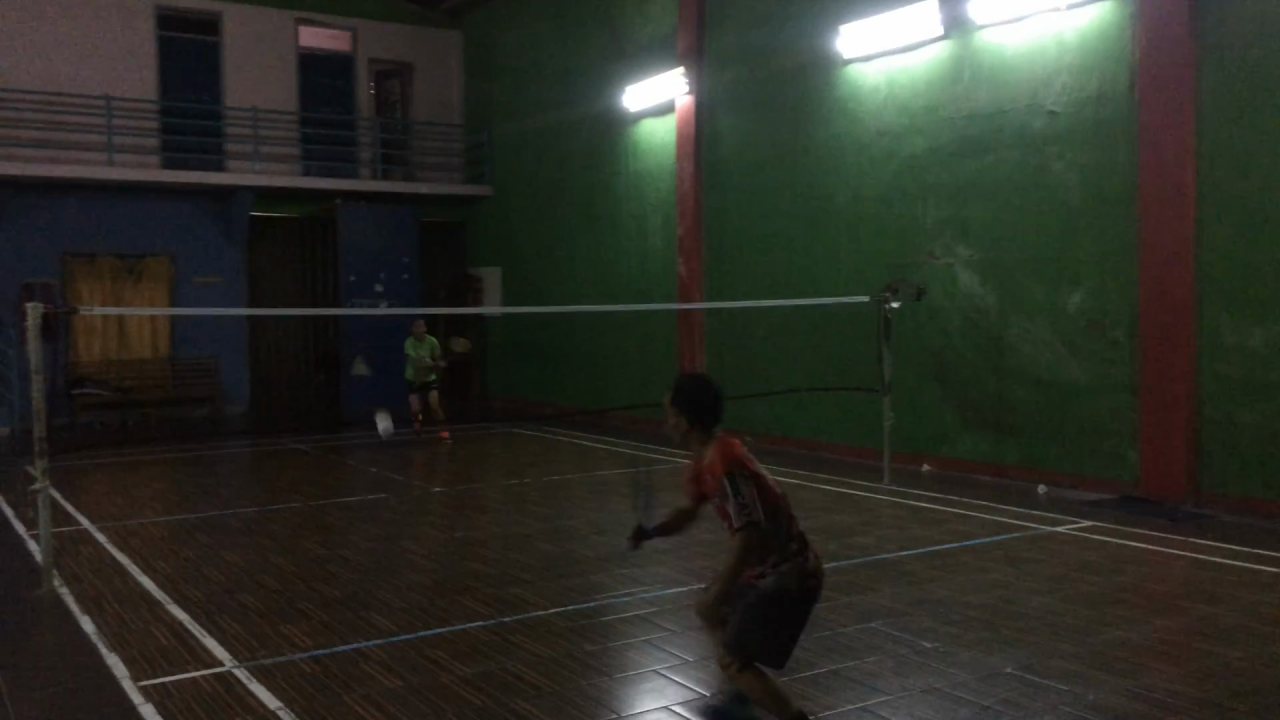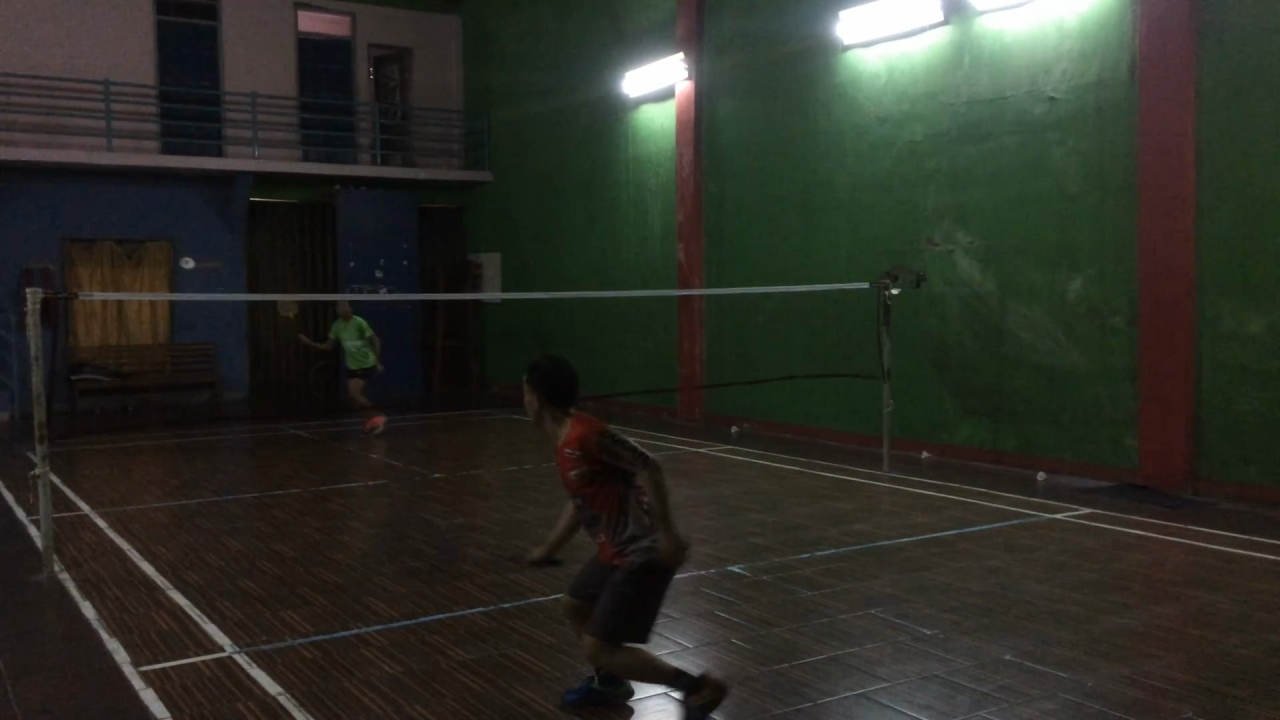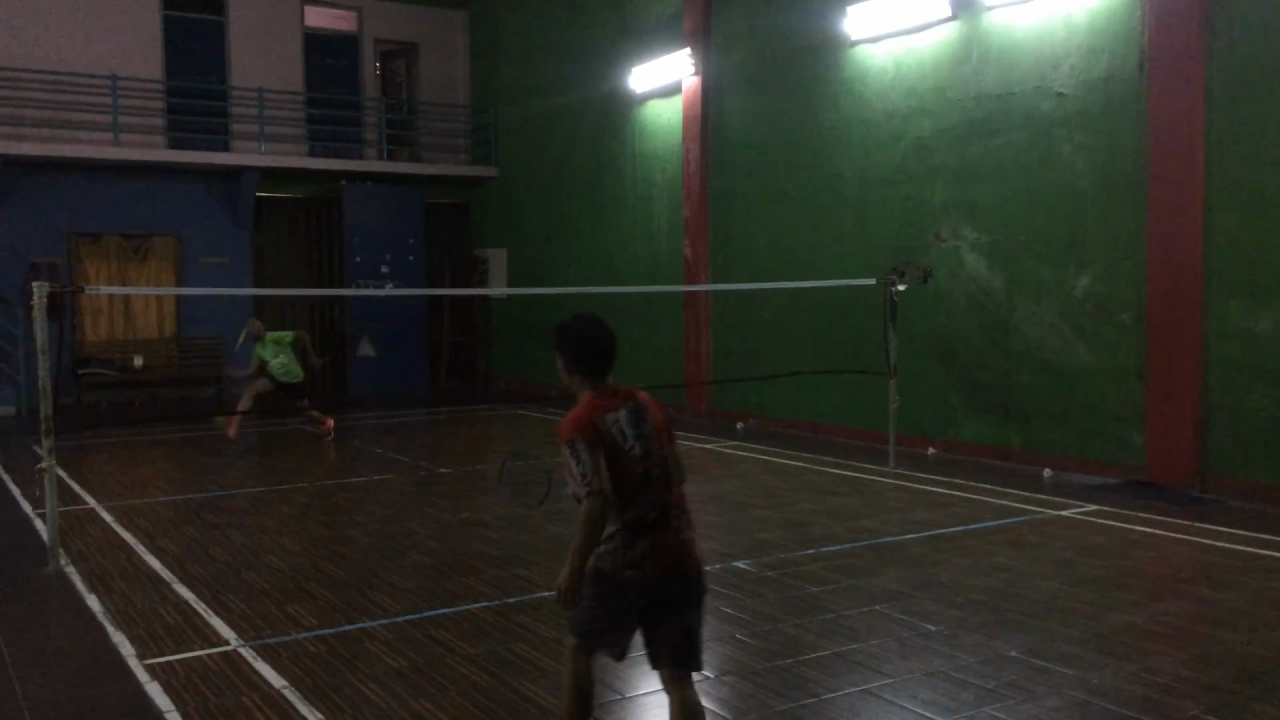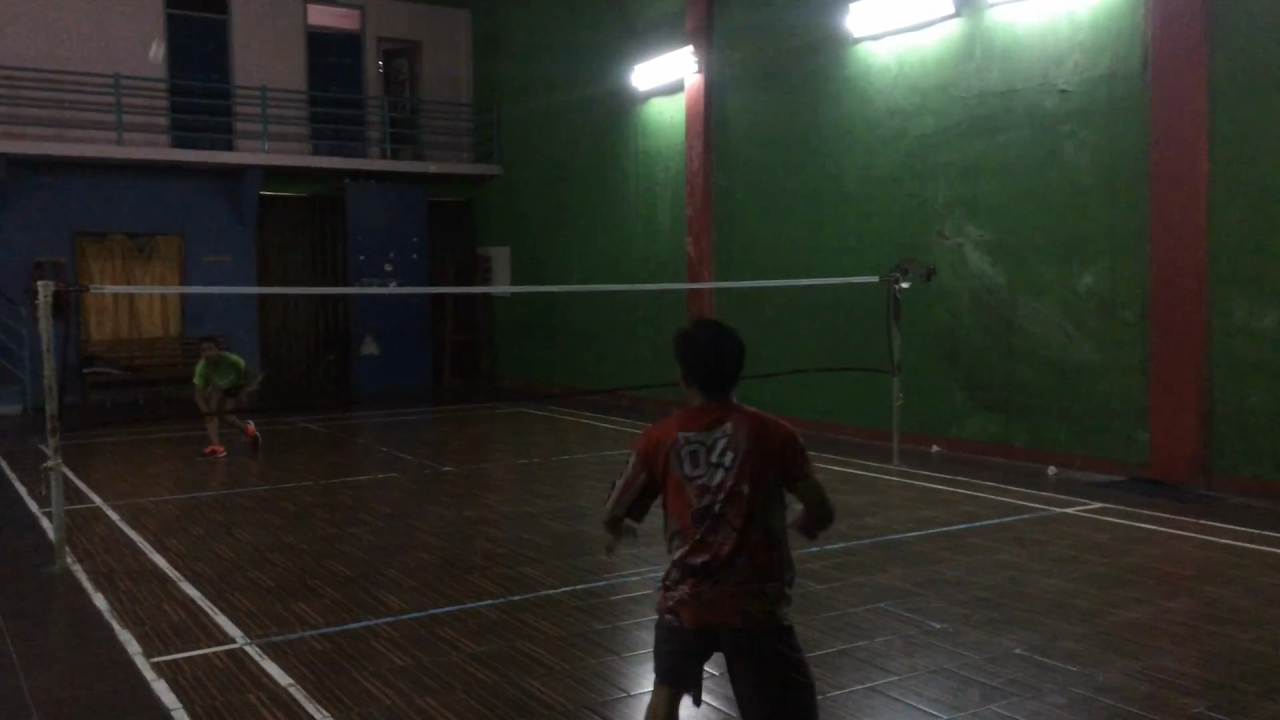
dt=0.5s
person 1, frame 1
left shoulder: (728, 464)
right shoulder: (710, 460)
left elbow: (750, 531)
right elbow: (688, 511)
left wrist: (721, 585)
right wrist: (647, 532)
left hip: (788, 576)
right hip: (772, 570)
left knee: (733, 663)
right knee: (710, 611)
person 1, frame 2
left shoulder: (586, 437)
right shoulder: (566, 443)
left elbow: (649, 468)
right elbow: (579, 503)
left wrist: (665, 529)
right wrist: (548, 547)
left hip: (640, 555)
right hip: (619, 552)
left knee: (598, 647)
right knee: (574, 605)
left ankle: (698, 688)
right ankle: (608, 684)
person 1, frame 3
left shoulder: (579, 424)
right shoulder: (648, 405)
left elbow: (597, 502)
left wrist: (573, 567)
left hip: (624, 563)
right hip: (682, 558)
left knee: (579, 648)
right knee: (676, 673)
person 1, frame 4
left shoulder: (658, 441)
right shoulder: (773, 435)
left elbow: (613, 516)
right elbow: (822, 513)
left wrist: (619, 532)
right wrist: (806, 526)
left hip: (683, 604)
right hip: (756, 608)
